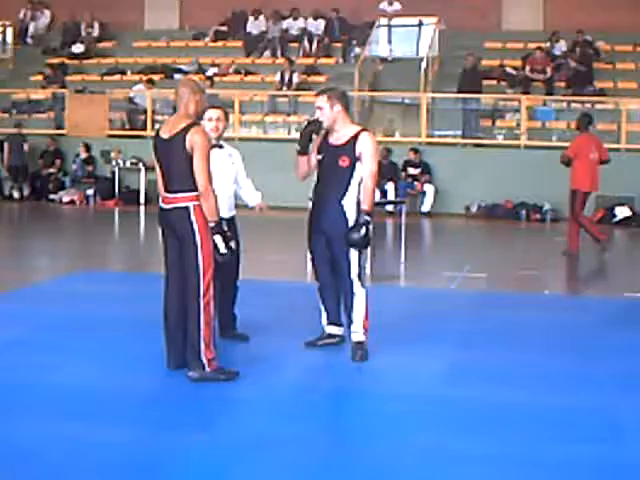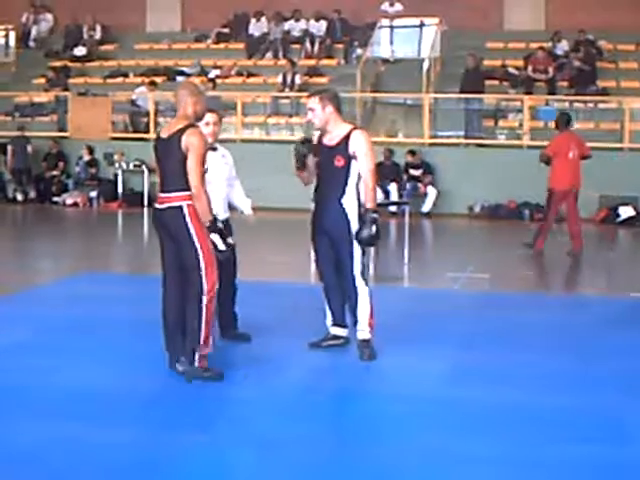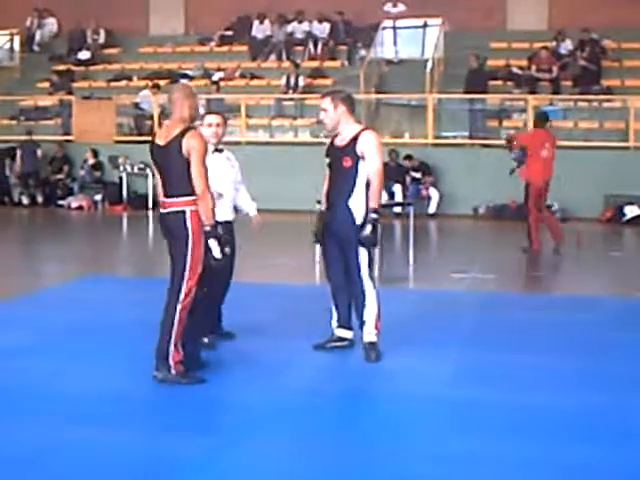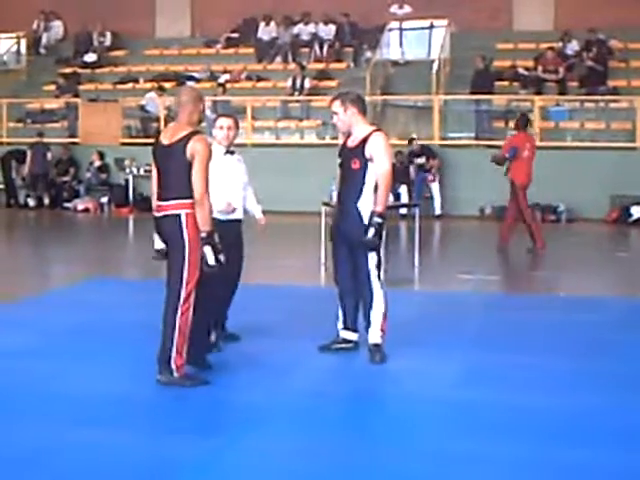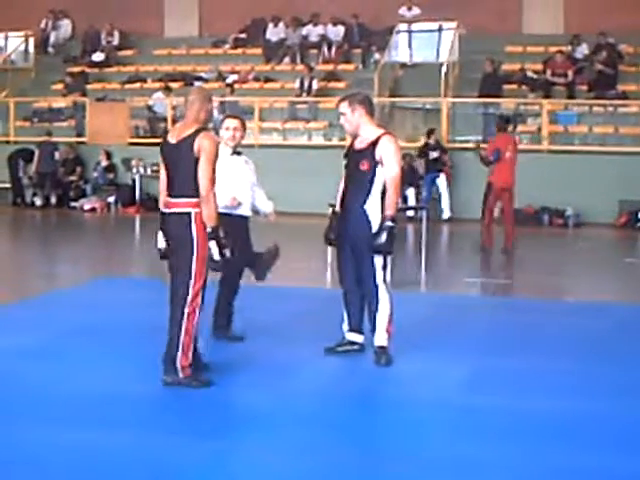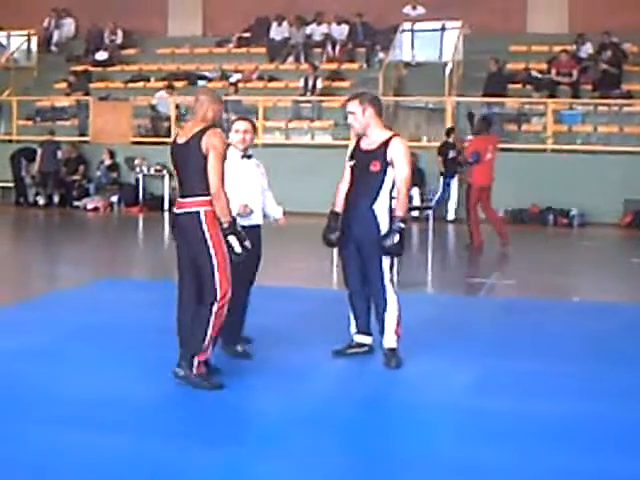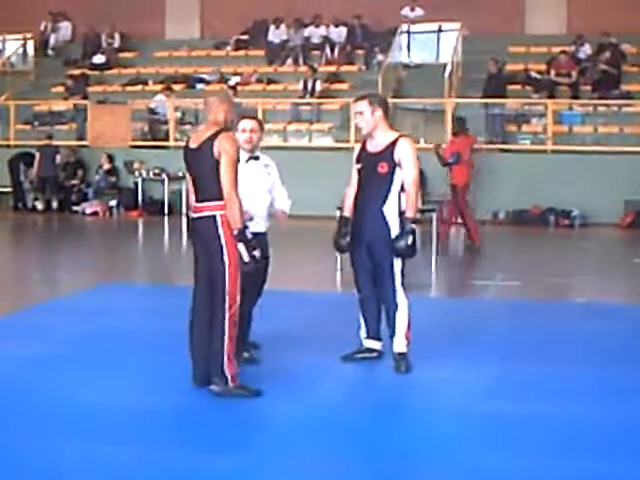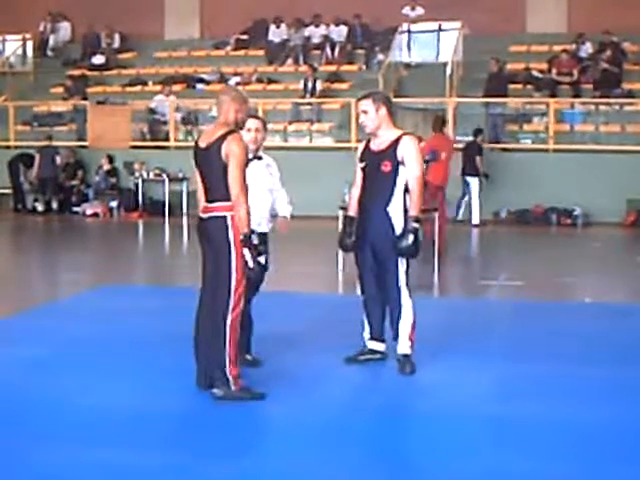
dt=0.4s
person 1, frame 1
left shoulder: (160, 132)
right shoulder: (196, 134)
left elbow: (161, 182)
right elbow: (203, 188)
right wrist: (216, 226)
left hip: (167, 211)
right hip: (191, 212)
left knee: (175, 283)
right knee: (199, 288)
left ankle: (176, 355)
right ankle: (201, 363)
person 1, frame 2
left shoulder: (163, 134)
right shoulder: (193, 135)
right elbow: (196, 188)
right wrist: (212, 225)
left hip: (162, 211)
right hip: (184, 211)
left knee: (174, 284)
right knee: (205, 283)
left ankle: (177, 354)
right ankle: (193, 358)
person 1, frame 3
left shoulder: (157, 138)
right shoulder: (192, 138)
left elbow: (160, 186)
right elbow: (200, 192)
right wrist: (212, 230)
left hip: (167, 216)
right hip: (188, 215)
left knee: (181, 285)
right knee: (184, 290)
left ankle: (188, 353)
right ankle: (167, 364)
person 1, frame 4
left shoulder: (160, 139)
right shoulder: (197, 142)
left elbow: (155, 189)
right elbow: (200, 197)
right wrist: (208, 237)
left hip: (163, 217)
right hip: (183, 218)
left knee: (184, 287)
right knee: (181, 292)
left ankle: (192, 350)
right ankle: (171, 368)
person 1, frame 5
left shoulder: (169, 137)
right shoulder: (205, 139)
left elbow: (163, 188)
right elbow: (206, 193)
left wrist: (164, 225)
right wrist: (214, 234)
left hip: (170, 216)
right hip: (191, 217)
left knee: (181, 290)
right knee: (189, 293)
left ankle: (188, 357)
right ankle: (176, 369)
person 1, frame 6
left shoulder: (179, 137)
right shoulder: (213, 136)
right elbow: (216, 189)
right wrist: (230, 228)
left hip: (181, 214)
right hip: (202, 215)
left knee: (190, 290)
right knee: (219, 291)
left ankle: (191, 359)
right ankle: (192, 361)
person 1, frame 7
left shoulder: (192, 141)
right shoulder: (225, 140)
right elbow: (229, 194)
right wrist: (242, 234)
left hip: (198, 220)
right hip: (219, 220)
left knee: (204, 296)
right knee: (226, 299)
left ankle: (202, 371)
right ankle: (223, 377)
person 1, frame 8
left shoulder: (202, 139)
right shoulder: (234, 141)
right elbow: (237, 197)
right wrist: (247, 239)
left hip: (207, 220)
right hip: (227, 222)
left knee: (210, 296)
right knee: (229, 301)
left ankle: (206, 372)
right ankle: (225, 381)
person 2, frame 1
left shoulder: (363, 139)
right shoulder: (321, 138)
left elbow: (369, 182)
right elbow: (302, 174)
left wrist: (364, 219)
right wrist: (304, 144)
left hip: (345, 218)
right hip: (318, 217)
left knee: (351, 279)
right knee: (324, 276)
left ankle: (358, 338)
right ankle: (333, 329)
person 2, frame 2
left shoulder: (356, 138)
right shoulder: (317, 140)
left elbow: (368, 178)
right elbow: (308, 179)
left wrist: (370, 216)
right wrist: (302, 162)
left hip: (347, 218)
right hip: (321, 217)
left knee: (353, 276)
right knee: (328, 276)
left ankle: (363, 336)
right ankle: (337, 330)
person 2, frame 3
left shoulder: (366, 138)
right shoulder: (333, 141)
left elbow: (376, 179)
left wrist: (372, 217)
right wrist: (322, 215)
left hip: (355, 219)
right hip: (332, 220)
left knee: (361, 279)
right knee: (336, 278)
left ankle: (370, 338)
right ankle: (342, 333)
person 2, frame 4
left shoulder: (376, 140)
right shoulder: (346, 142)
left elbow: (384, 183)
left wrist: (377, 220)
left hip: (364, 222)
right hip: (344, 221)
left knee: (369, 282)
right knee: (344, 280)
left ankle: (376, 341)
right ankle: (347, 335)
person 2, frame 5
left shoulder: (385, 143)
right shoulder: (352, 144)
left elbow: (393, 187)
left wrist: (387, 225)
right wrist: (335, 217)
left hip: (370, 225)
right hip: (348, 224)
left knee: (375, 285)
right knee: (349, 283)
left ankle: (381, 343)
right ankle: (353, 336)
person 2, frame 6
left shoulder: (395, 145)
right shoulder: (355, 146)
left elbow: (402, 189)
left wrist: (397, 226)
right wrist: (334, 218)
left hip: (376, 227)
right hip: (350, 226)
left knee: (382, 286)
right knee: (355, 284)
left ankle: (390, 345)
right ankle: (361, 338)
person 2, frame 7
left shoulder: (402, 146)
right shoulder: (360, 148)
left elbow: (412, 189)
left wrist: (409, 227)
right wrist: (344, 223)
left hip: (387, 229)
right hip: (361, 229)
left knee: (392, 290)
right knee: (365, 289)
left ankle: (400, 349)
right ankle: (371, 343)
person 2, frame 8
left shoulder: (406, 144)
right shoulder: (364, 148)
left elbow: (415, 187)
left wrist: (412, 226)
right wrist: (349, 223)
left hip: (391, 228)
right hip: (365, 228)
left knee: (397, 290)
right knee: (370, 289)
left ankle: (404, 351)
right ankle: (374, 344)
person 3, frame 1
left shoulder: (233, 154)
left elbow: (243, 182)
left wrist: (255, 200)
left hip: (227, 222)
left knee: (229, 277)
left ankle: (227, 326)
person 3, frame 2
left shoulder: (225, 155)
left elbow: (233, 185)
left wrist: (245, 207)
left hip: (222, 223)
left knee: (228, 275)
left ankle: (228, 327)
person 3, frame 3
left shoulder: (230, 158)
left elbow: (239, 188)
left wrist: (251, 209)
left hip: (225, 226)
left knee: (222, 278)
right knee: (202, 280)
left ankle: (213, 324)
person 3, frame 4
left shoulder: (238, 161)
left elbow: (245, 190)
left wrist: (256, 212)
right wrist: (219, 204)
left hip: (233, 225)
right hip: (212, 223)
left knee: (231, 278)
right knee: (215, 278)
left ankle: (219, 326)
right ankle: (206, 331)
person 3, frame 5
left shoulder: (246, 163)
left elbow: (255, 190)
left wrist: (267, 208)
right wrist: (224, 199)
left hip: (240, 220)
right hip: (220, 218)
left knee: (232, 274)
left ankle: (222, 326)
person 3, frame 6
left shoulder: (257, 165)
right shoulder: (222, 161)
left elbow: (265, 194)
left wrist: (277, 212)
right wrist: (235, 207)
left hip: (253, 229)
left knee: (245, 281)
right knee: (237, 283)
left ankle: (232, 332)
right ankle: (231, 338)
person 3, frame 7
left shoulder: (268, 164)
left elbow: (278, 191)
left wrist: (282, 208)
left hip: (259, 234)
left knee: (255, 287)
right knee: (239, 289)
left ankle: (240, 336)
right ankle: (236, 344)
person 3, frame 8
left shoulder: (269, 163)
left elbow: (278, 192)
left wrist: (283, 213)
left hip: (261, 233)
left knee: (253, 285)
right knee: (242, 290)
right ankle: (240, 348)
person 4, frame 1
left shoulder: (579, 140)
right shoulder: (596, 140)
left elbow: (564, 158)
right elbow: (606, 159)
left wrist: (569, 162)
left hip: (580, 183)
right hip: (589, 182)
left knee: (576, 214)
right knee: (576, 213)
left ankle: (600, 237)
right ankle: (573, 247)
person 4, frame 2
left shoulder: (559, 139)
right shoulder: (577, 138)
left elbow: (543, 157)
right elbow: (587, 155)
left wrist: (549, 161)
left hip: (559, 182)
right hip: (573, 182)
left knee: (550, 213)
right knee: (573, 214)
left ankle: (538, 244)
right ankle: (577, 247)
person 4, frame 3
left shoulder: (533, 135)
right shoulder: (551, 137)
left elbow: (511, 139)
left wrist: (513, 147)
left hip: (534, 179)
right hip: (545, 179)
left knee: (531, 210)
right knee: (541, 209)
left ankle: (534, 245)
right ankle: (558, 236)
person 4, frame 4
left shoulder: (514, 139)
right shoulder: (531, 139)
left elbow: (502, 160)
left wrist: (494, 159)
right wrist: (509, 166)
left hip: (517, 179)
right hip: (526, 178)
left knee: (524, 210)
right knee: (512, 208)
left ankle: (538, 241)
right ankle: (503, 241)
person 4, frame 5
left shoulder: (496, 140)
right shoulder: (513, 140)
left elbow: (487, 161)
left wrist: (479, 152)
left hip: (496, 180)
right hip: (510, 181)
left knee: (488, 209)
right knee: (508, 212)
left ankle: (487, 242)
right ankle: (509, 245)
person 4, frame 6
left shoulder: (475, 142)
right shoulder: (493, 140)
left elbow: (467, 161)
left hip: (476, 180)
right hip: (488, 180)
left knee: (471, 210)
right knee: (487, 208)
left ankle: (476, 242)
right ankle: (503, 235)
person 4, frame 7
left shoulder: (454, 143)
right shoulder: (469, 140)
left elbow: (444, 162)
left wrist: (437, 151)
left hip: (457, 180)
right hip: (465, 179)
left knee: (464, 210)
right knee: (452, 208)
left ankle: (475, 240)
person 4, frame 8
left shoulder: (432, 140)
right shoulder: (449, 140)
left elbow: (423, 158)
left wrist: (419, 147)
left hip: (432, 179)
right hip: (443, 179)
left knee: (426, 207)
right knee: (441, 210)
left ankle: (428, 236)
right ankle: (441, 242)
